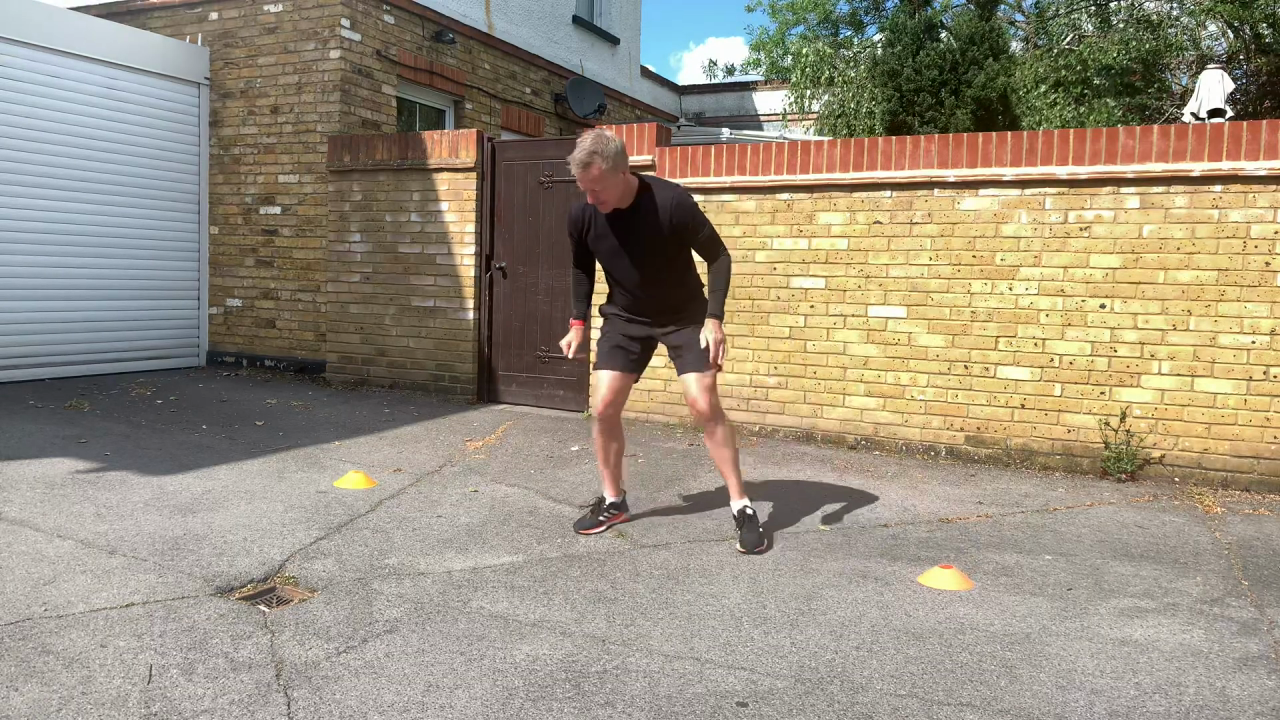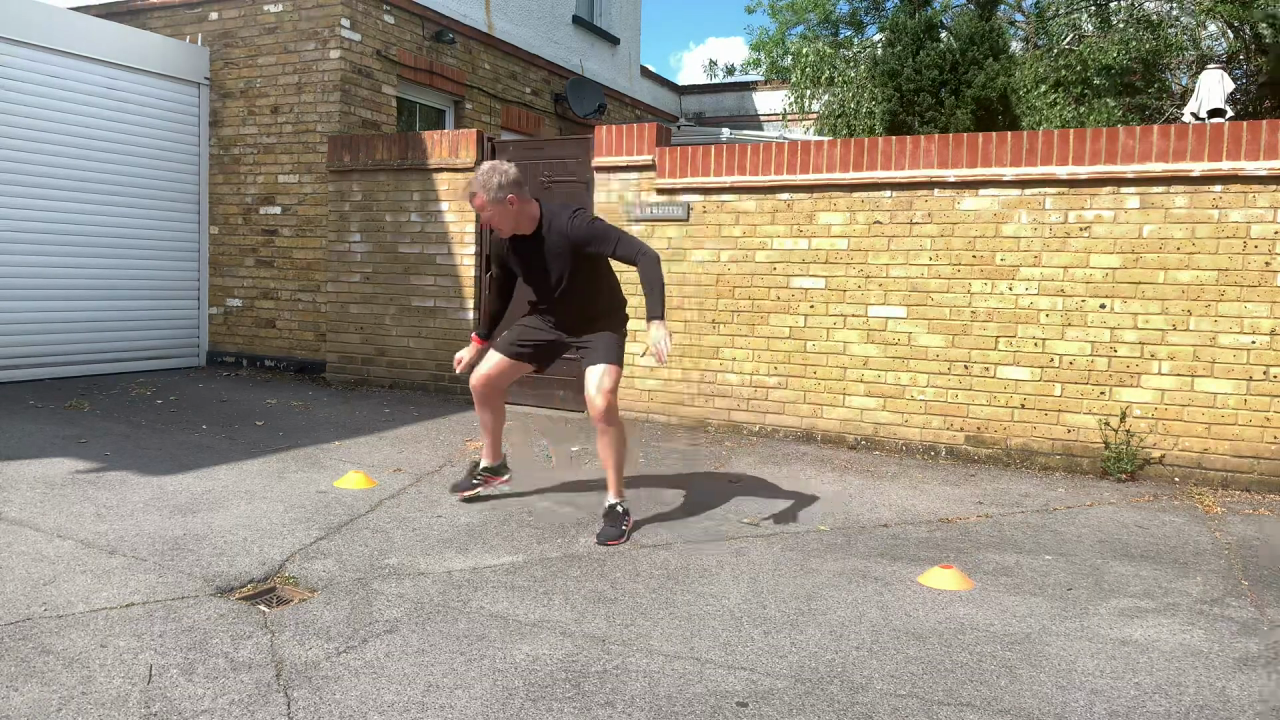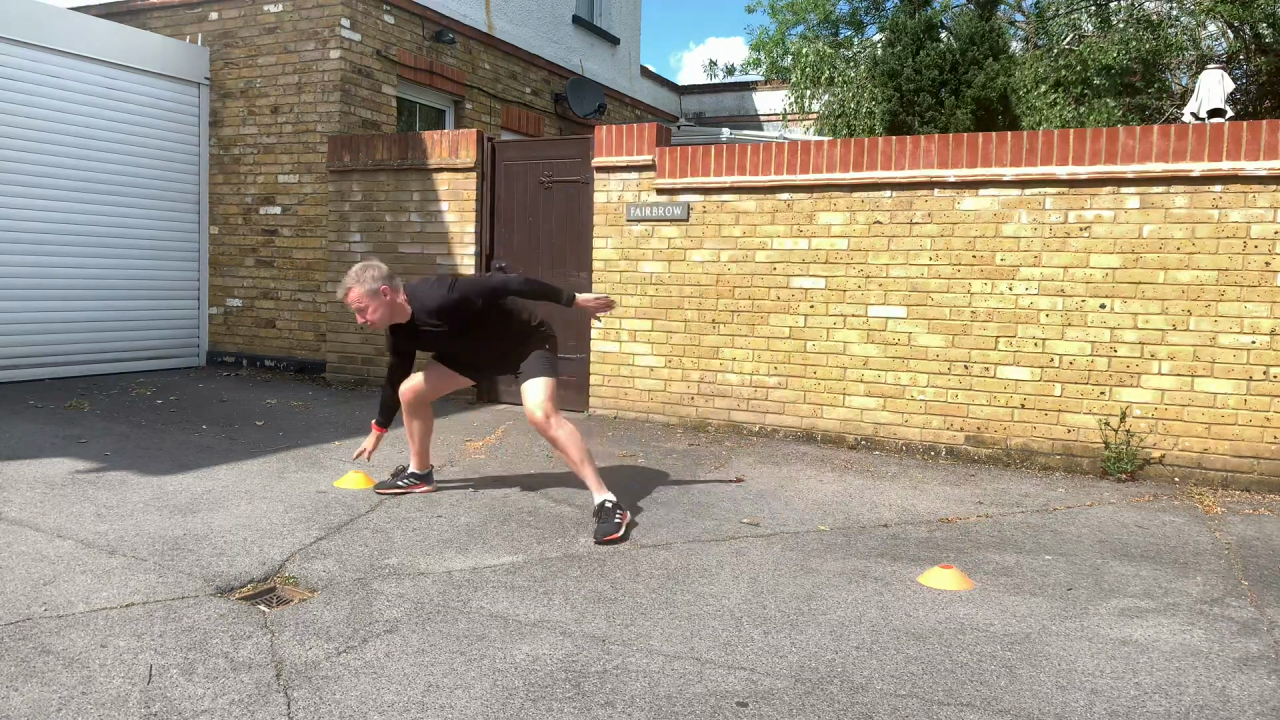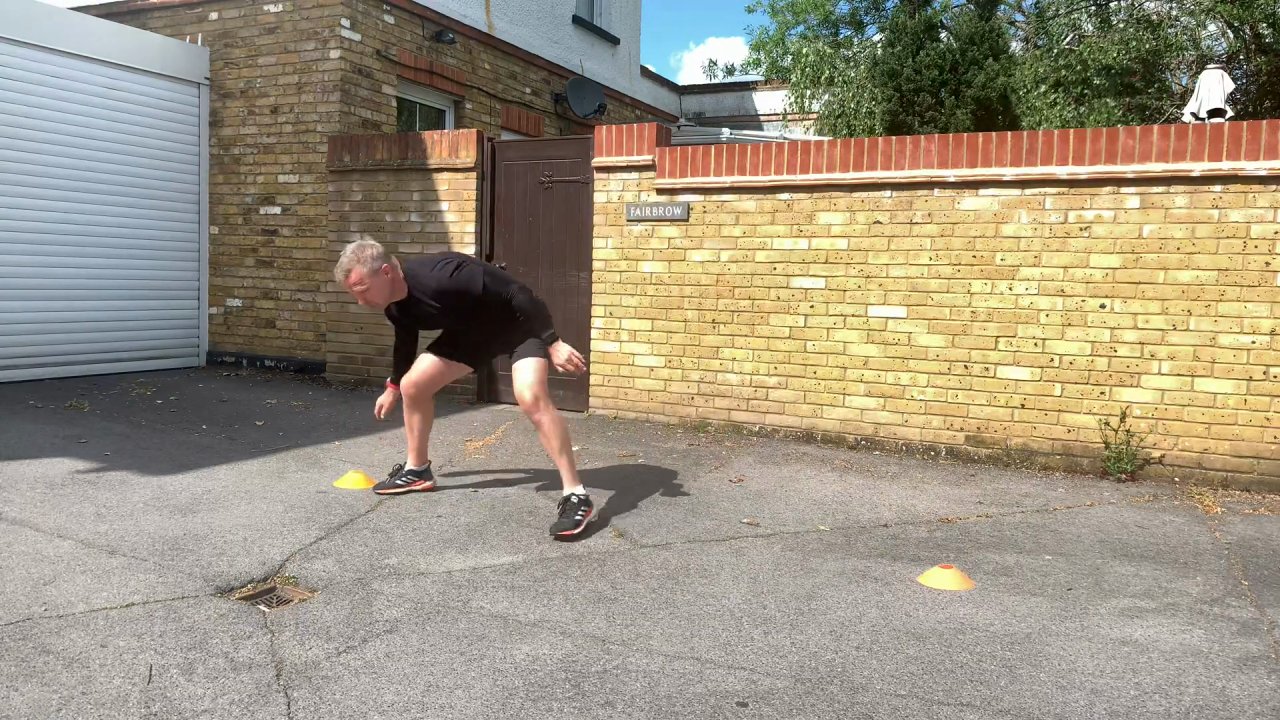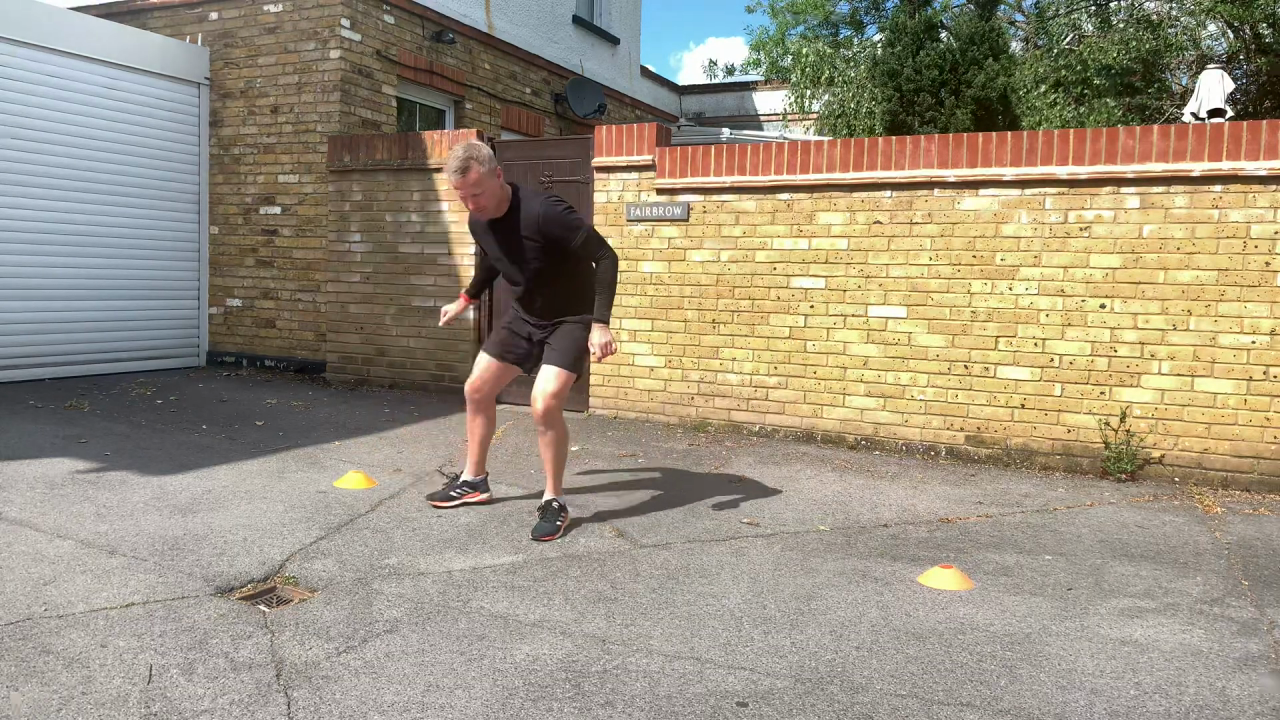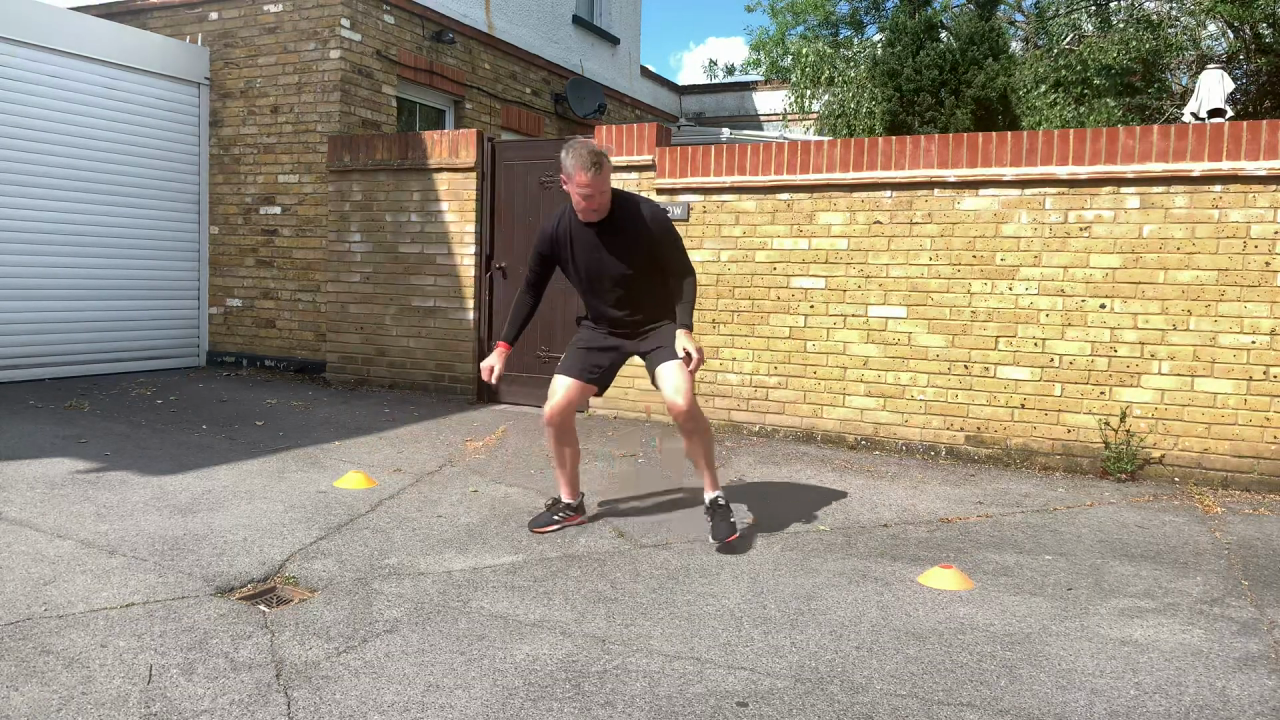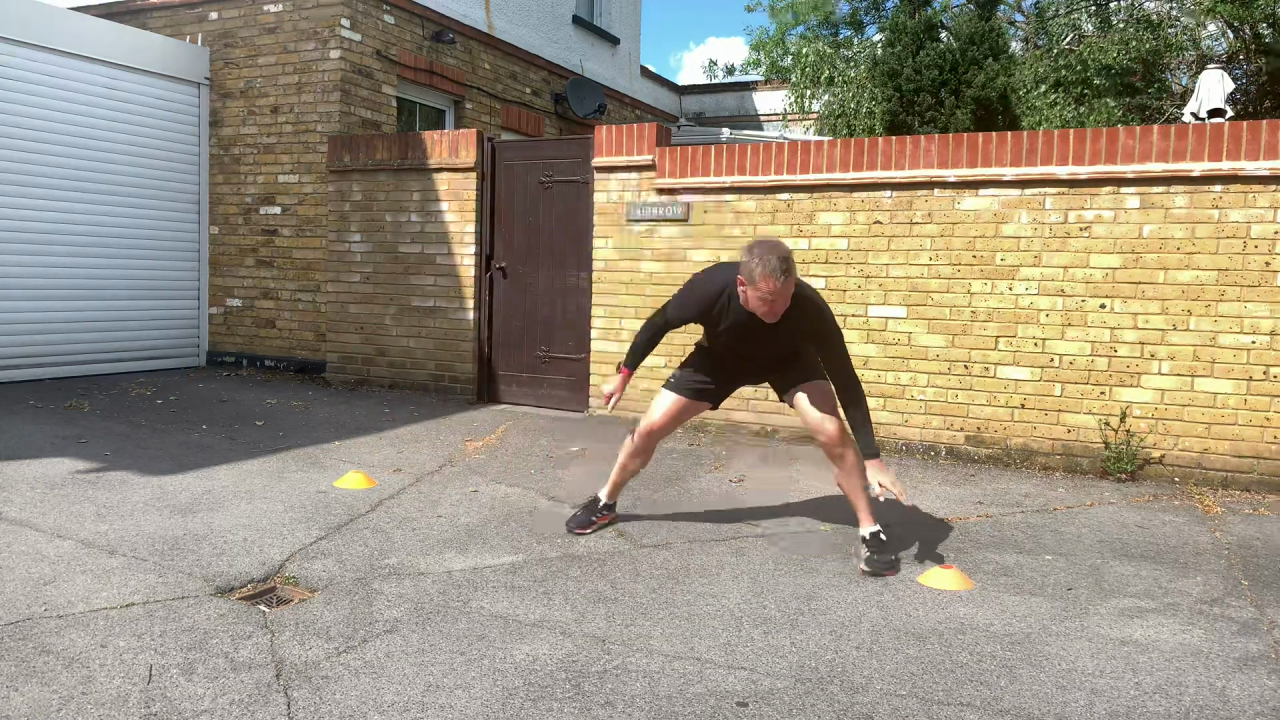
dt=0.3s
person 1, frame 1
left shoulder: (672, 202)
right shoulder: (581, 216)
left elbow: (717, 257)
right elbow: (583, 268)
left wrist: (713, 319)
right wrist: (579, 323)
left hip: (684, 316)
right hip: (625, 317)
left knee: (704, 408)
right knee: (604, 409)
left ankle: (741, 507)
right ankle: (612, 501)
person 1, frame 2
left shoulder: (572, 227)
right shoulder: (504, 240)
left elbow: (644, 257)
right elbow: (502, 289)
left wrist: (655, 321)
right wrist: (478, 341)
left hip: (599, 322)
right hip: (547, 319)
left knee: (601, 404)
right knee: (482, 382)
left ankle: (615, 504)
right ankle: (492, 464)
person 1, frame 3
left shoulder: (439, 297)
right shoulder: (399, 330)
left elbow: (512, 283)
right elbow: (395, 377)
left wrist: (574, 301)
right wrist: (378, 431)
left hip: (527, 344)
right hip: (477, 353)
left knee: (541, 414)
right knee: (411, 391)
left ankle: (606, 502)
right ankle: (420, 472)
person 1, frame 4
left shoulder: (443, 277)
right shoulder: (395, 305)
left elbow: (517, 292)
right elbow: (404, 339)
left wrist: (553, 342)
right wrist: (393, 387)
left hip: (517, 326)
right hip: (471, 332)
left knee: (531, 397)
right knee: (414, 387)
left ankle: (575, 495)
right ankle: (415, 471)
person 1, frame 5
left shoulder: (545, 212)
right shoulder: (479, 221)
left elbow: (604, 257)
left wrist: (600, 323)
right wrist: (465, 299)
left hip: (573, 316)
right hip: (526, 315)
left knee: (544, 404)
right knee: (476, 390)
left ankle: (554, 501)
right ankle: (473, 479)
person 1, frame 6
left shoulder: (645, 216)
right shoulder: (557, 229)
left elbow: (682, 274)
right elbow: (531, 290)
left wrist: (684, 329)
right wrist: (502, 348)
left hip: (655, 323)
right hip: (600, 327)
left knee: (681, 404)
right knee: (556, 414)
left ankle: (714, 497)
right ankle: (570, 501)
person 1, frame 7
left shoulder: (809, 307)
right shoulder: (709, 291)
left elbow: (846, 382)
right elbow: (658, 324)
left wrist: (872, 460)
right wrist: (623, 374)
left hip: (786, 362)
right hip: (719, 359)
left knee: (831, 434)
right knee: (650, 426)
left ankle: (870, 533)
right ankle: (604, 502)
